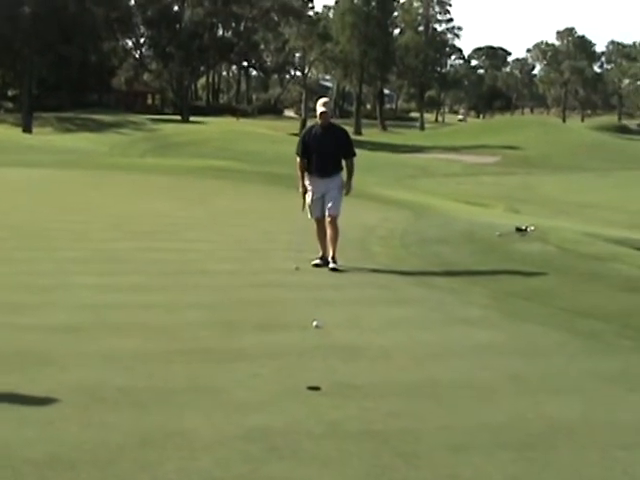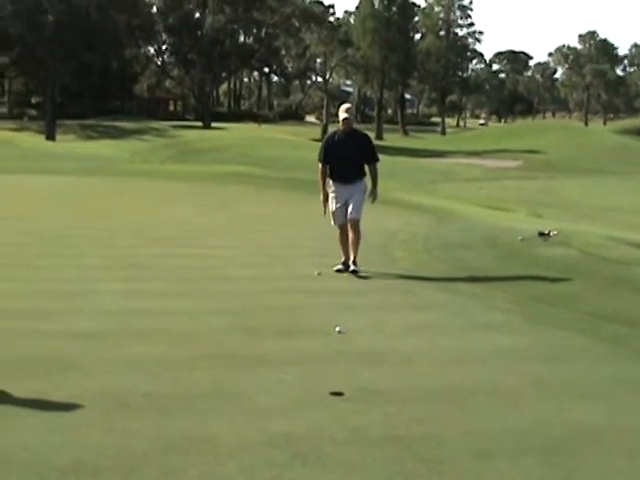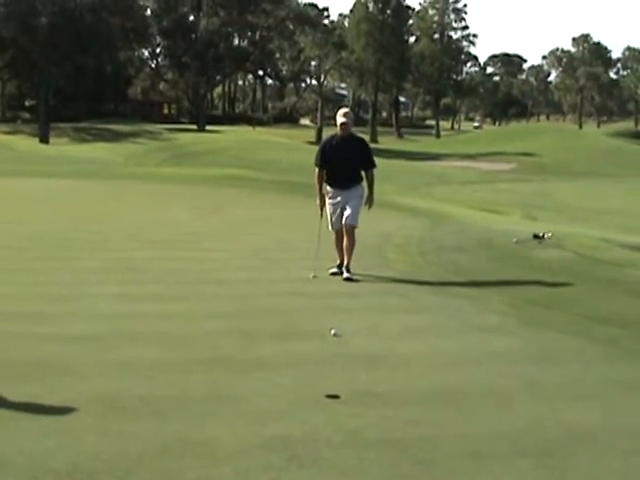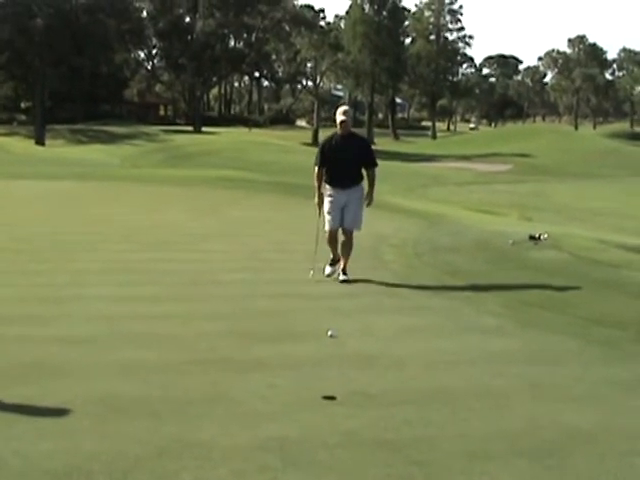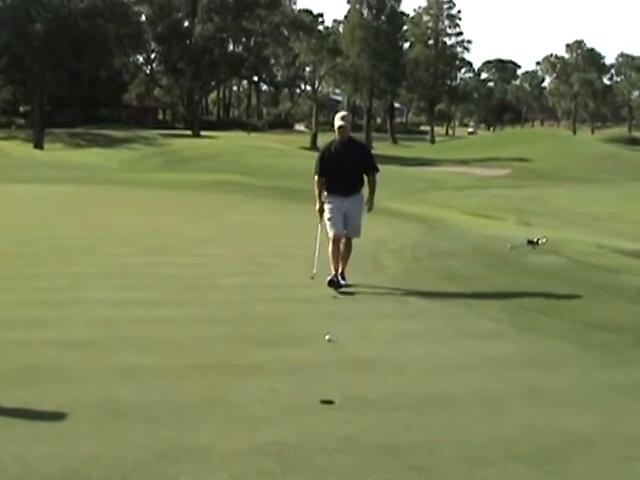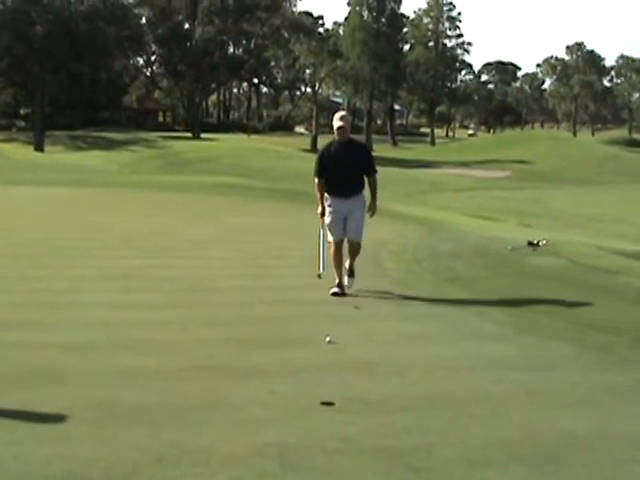
dt=0.3s
person 1, frame 1
left shoulder: (341, 133)
right shoulder: (308, 133)
left elbow: (349, 159)
right elbow: (301, 159)
left wrist: (349, 180)
right wrist: (301, 183)
left hip: (334, 180)
right hip: (313, 181)
left knee: (331, 218)
right knee: (319, 220)
left ankle: (333, 257)
right ankle: (323, 255)
person 1, frame 2
left shoulder: (363, 139)
right shoulder: (330, 139)
left elbow: (372, 164)
right elbow: (323, 166)
left wrist: (374, 186)
right wrist: (323, 190)
left hip: (357, 186)
right hip: (336, 187)
left knee: (354, 222)
right knee: (341, 226)
left ankle: (354, 261)
right ankle: (345, 260)
person 1, frame 3
left shoulder: (361, 144)
right shoulder: (327, 144)
left elbow: (369, 170)
right elbow: (319, 170)
left wrist: (371, 193)
right wrist: (320, 194)
left hip: (354, 191)
right hip: (333, 192)
left knee: (348, 229)
right knee: (337, 231)
left ankle: (347, 267)
right ankle: (340, 262)
person 1, frame 4
left shoulder: (362, 143)
right shoulder: (327, 143)
left elbow: (370, 168)
right elbow: (319, 169)
left wrist: (371, 191)
right wrist: (318, 193)
left hip: (354, 191)
right hip: (332, 191)
left knee: (348, 232)
right knee: (331, 231)
left ankle: (343, 269)
right ankle: (334, 257)
person 1, frame 5
left shoulder: (361, 149)
right shoulder: (326, 150)
left elbow: (371, 174)
right elbow: (319, 177)
left wrist: (371, 196)
right wrist: (318, 201)
left hip: (354, 199)
right hip: (332, 199)
left knee: (348, 238)
right knee: (335, 237)
left ankle: (342, 273)
right ankle: (334, 276)
person 1, frame 6
left shoulder: (361, 149)
right shoulder: (326, 151)
left elbow: (371, 176)
right elbow: (319, 179)
left wrist: (374, 199)
right wrist: (320, 204)
left hip: (356, 201)
right hip: (333, 201)
left knee: (355, 242)
right knee: (336, 242)
left ankle: (350, 265)
right ankle: (339, 283)
